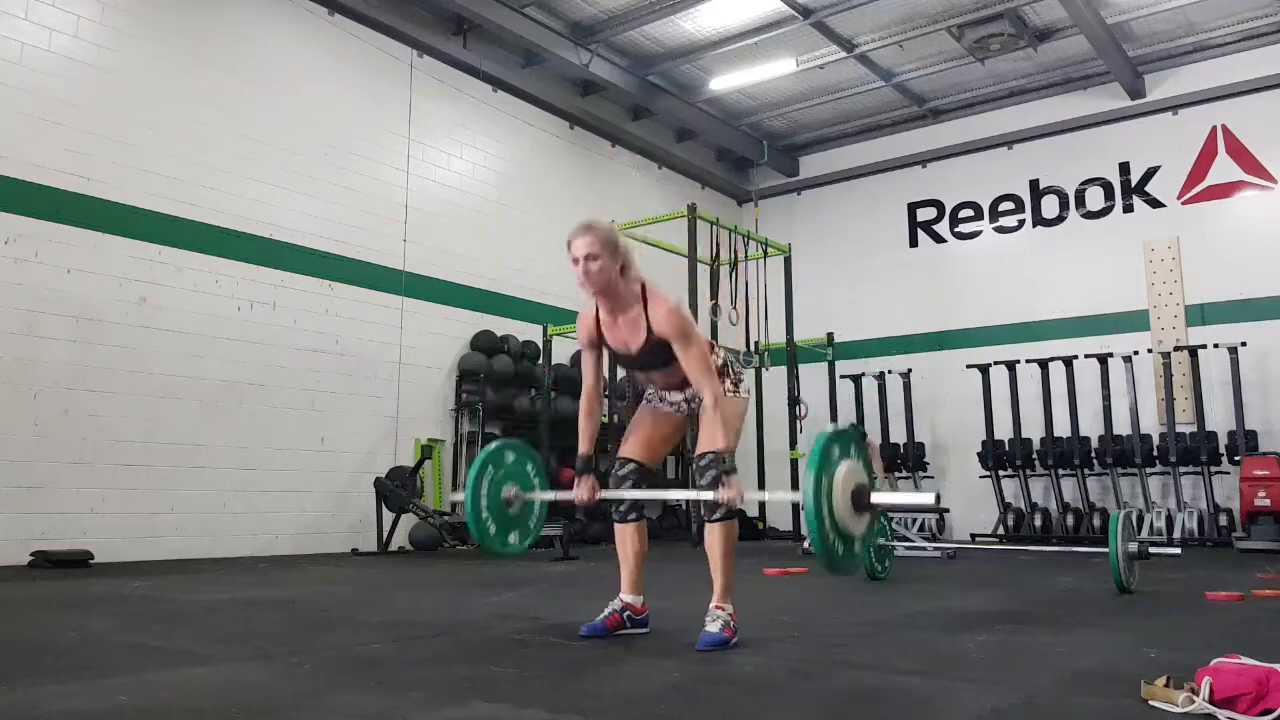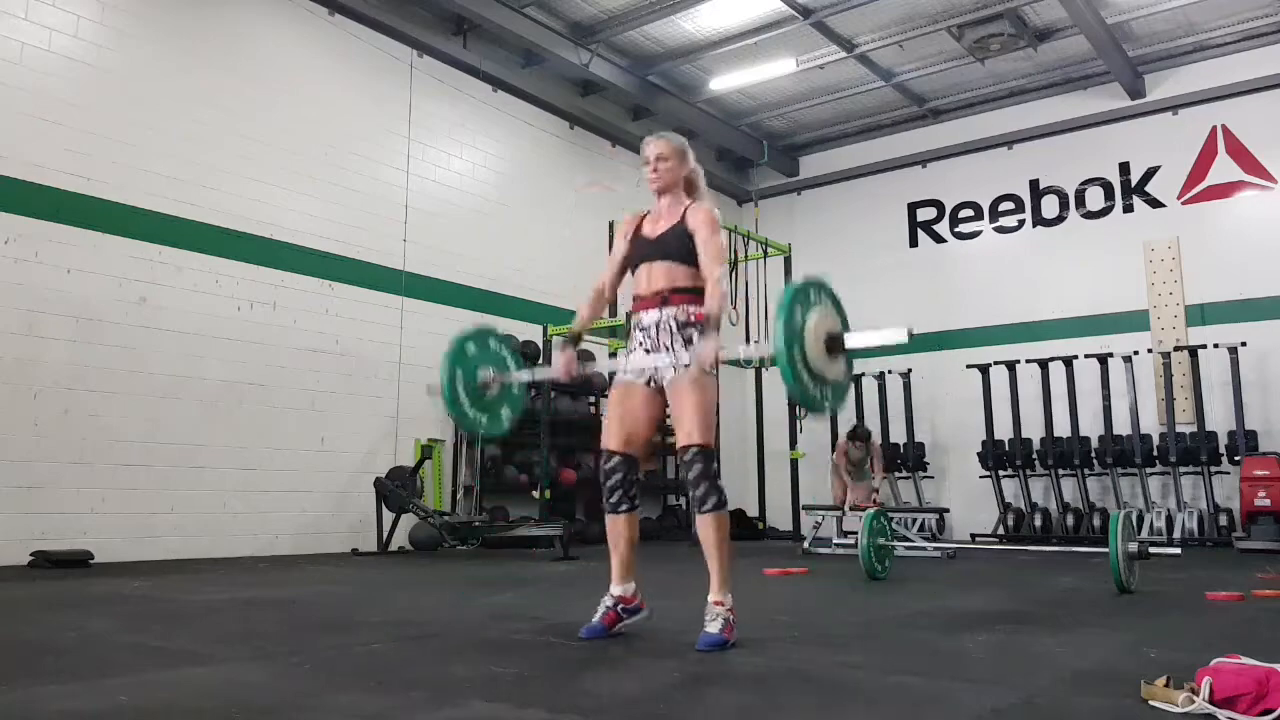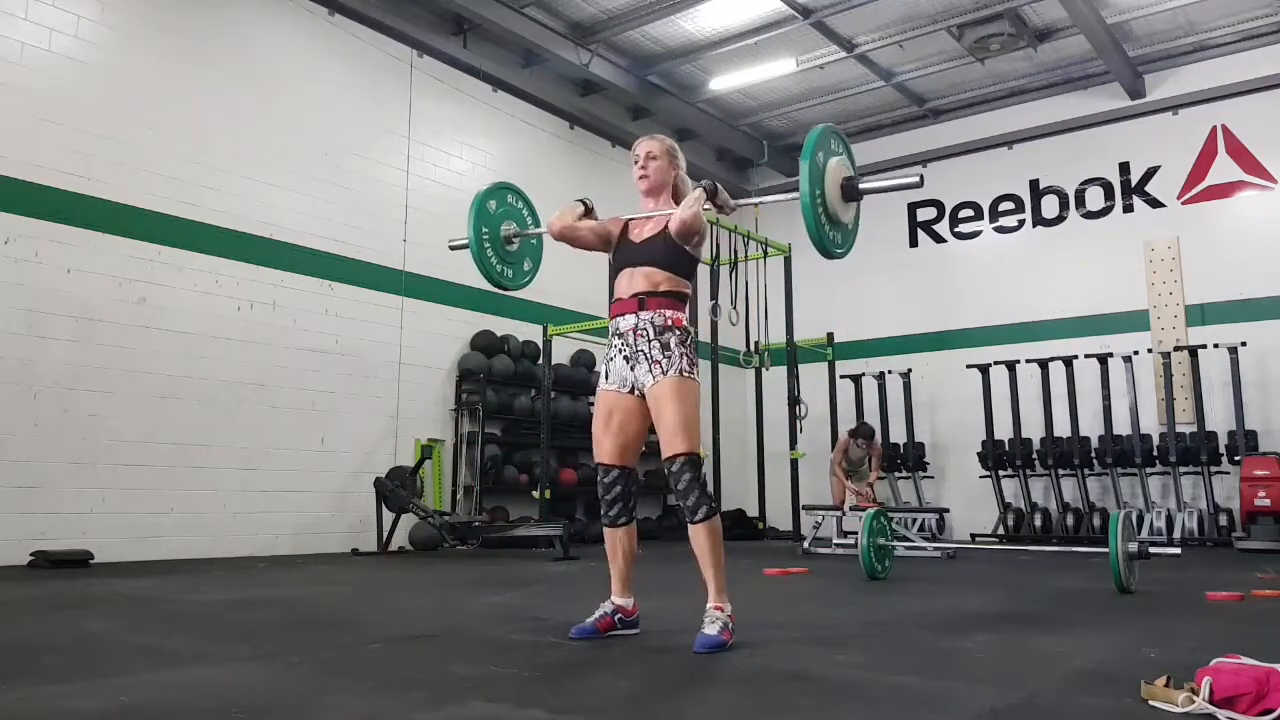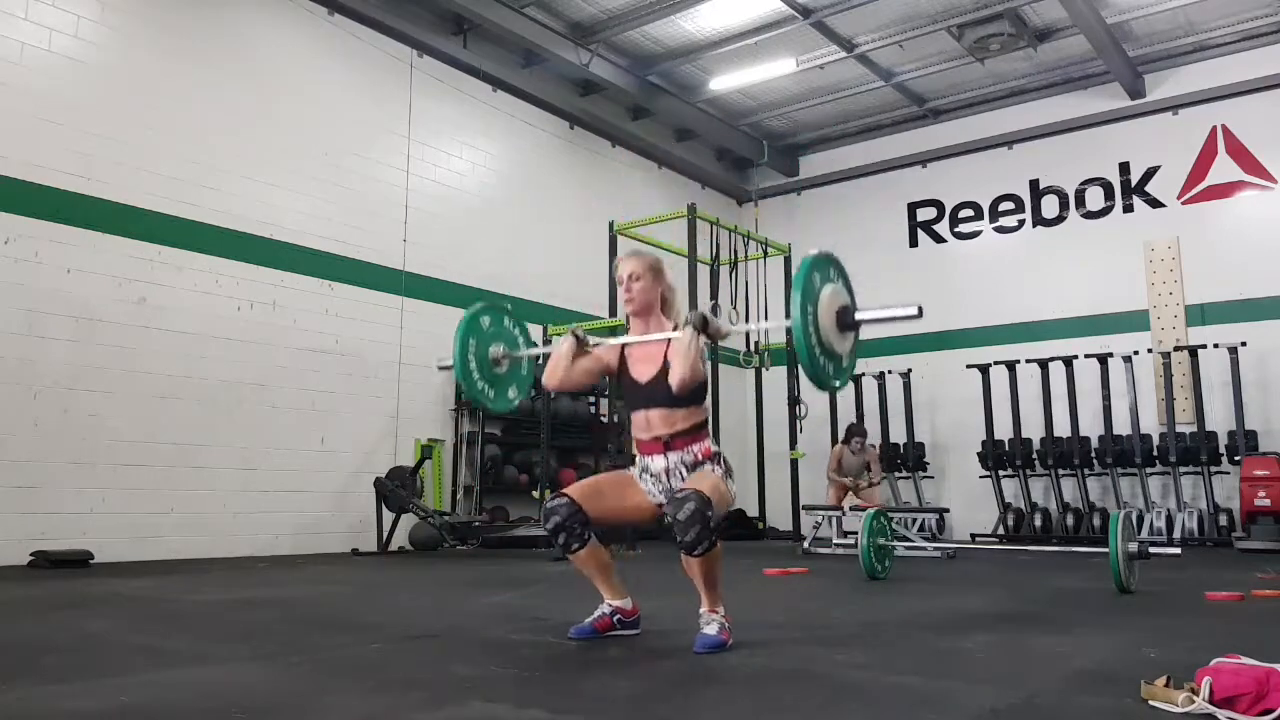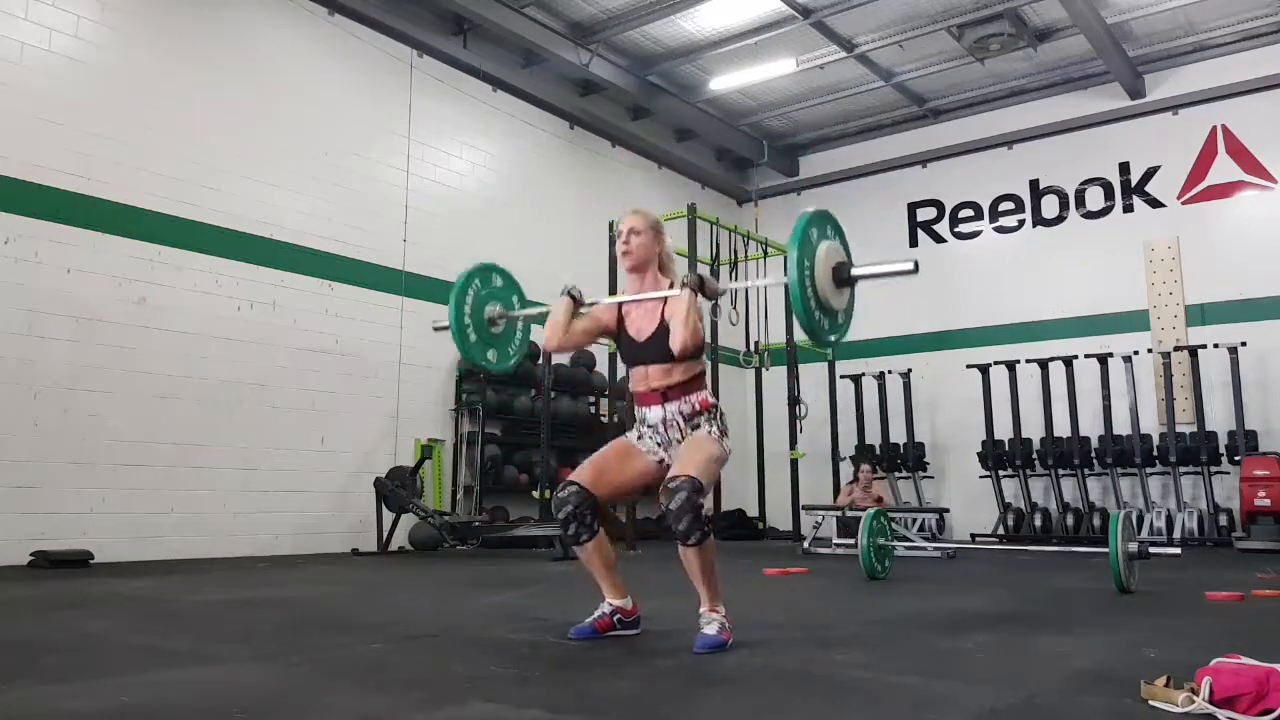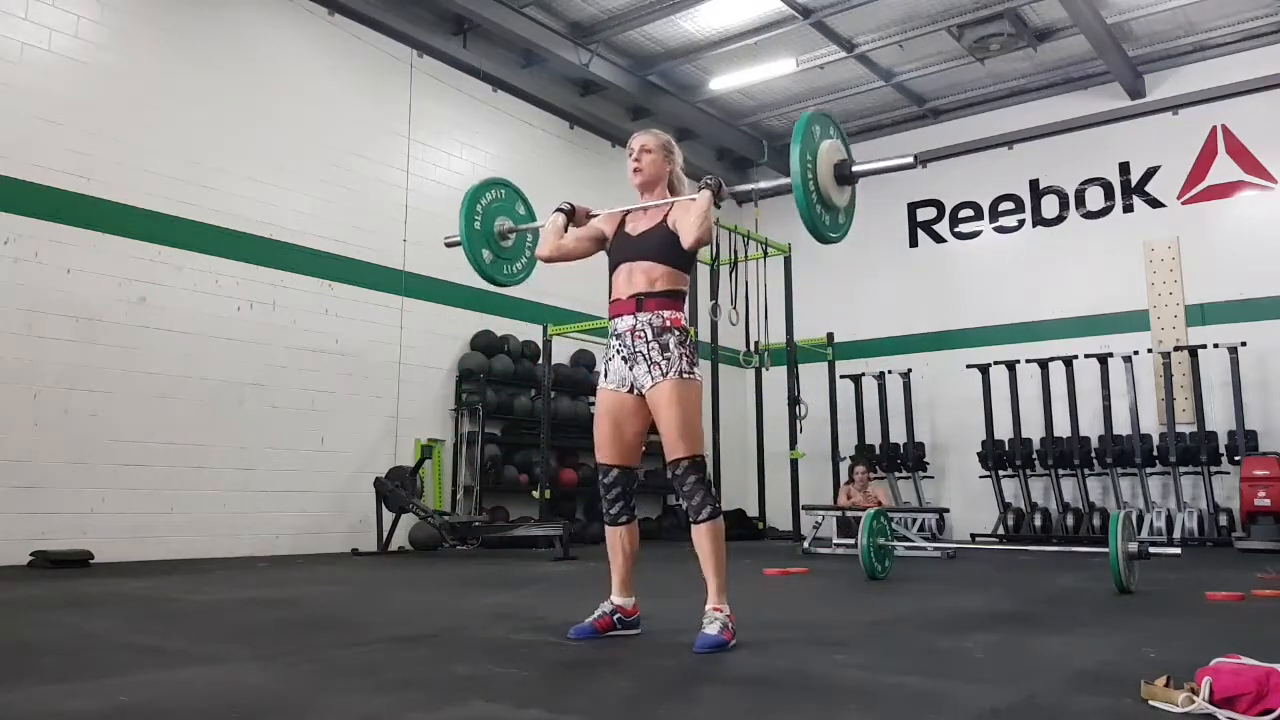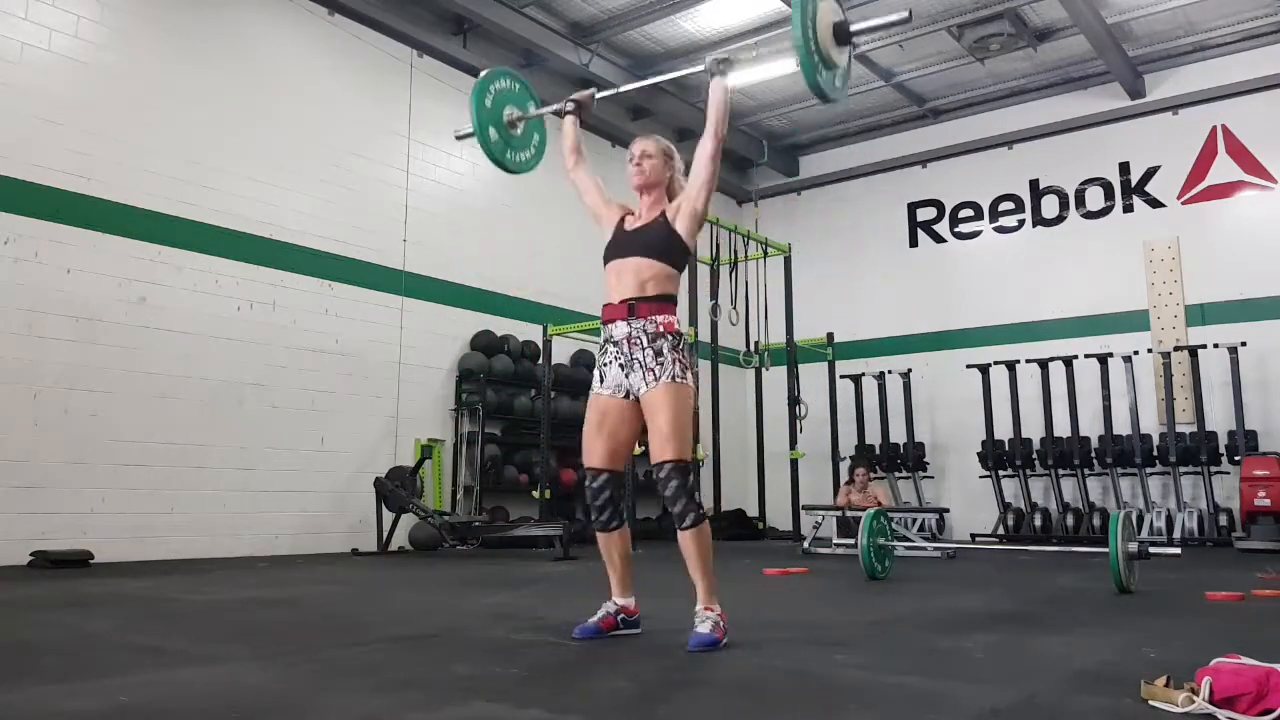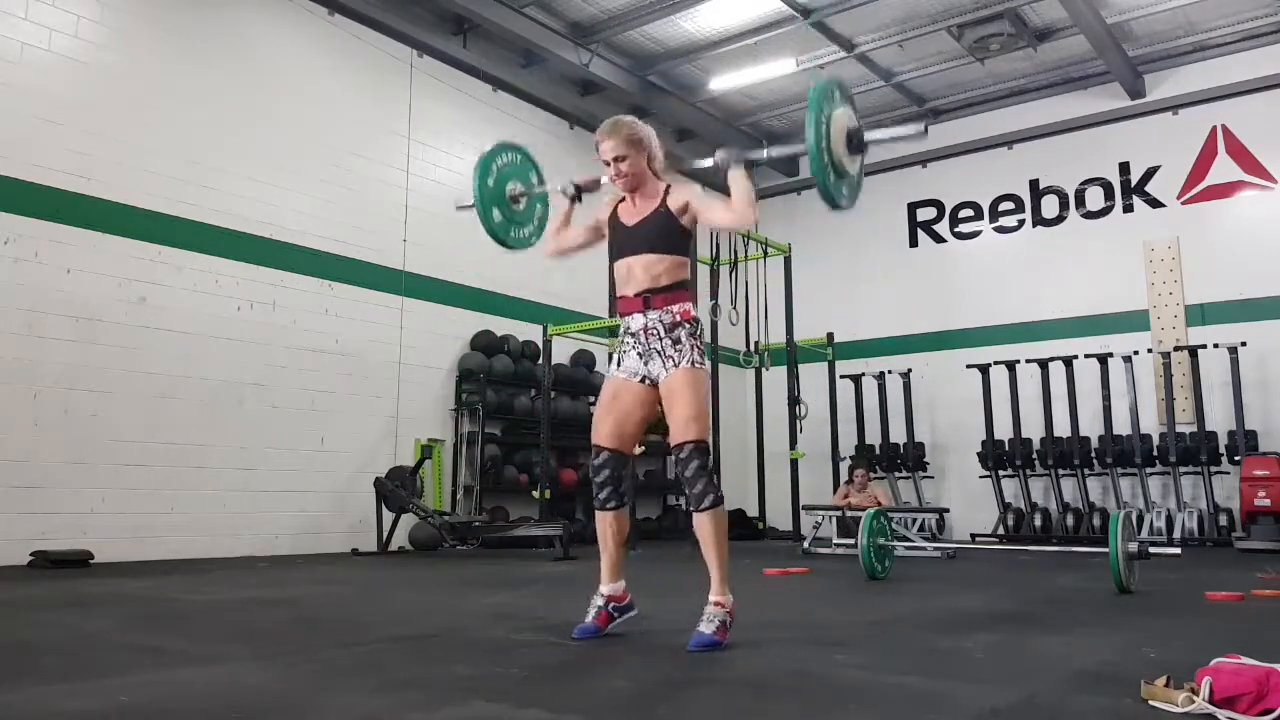
dt=0.5s
person 1, frame 1
left shoulder: (663, 310)
right shoulder: (590, 320)
left elbow: (709, 392)
right elbow: (591, 399)
left wrist: (727, 468)
right wrist: (583, 469)
left hip: (719, 386)
right hip: (663, 395)
left knee: (710, 472)
right knee: (625, 476)
left ankle: (721, 613)
right ankle: (631, 602)
person 1, frame 2
left shoulder: (699, 213)
right shoulder: (633, 225)
left elbow: (716, 277)
right elbow: (603, 288)
left wrist: (713, 332)
right wrist: (572, 340)
left hip: (687, 338)
right hip: (641, 345)
left knee: (696, 464)
right knee: (615, 466)
left ankle: (720, 605)
right ankle: (623, 594)
person 1, frame 3
left shoulder: (688, 220)
right shoulder: (619, 228)
left elbow: (682, 223)
right elbow: (559, 229)
left wrist: (706, 195)
right wrist: (582, 207)
left hip: (665, 342)
right hip: (619, 348)
left knee: (684, 473)
right knee: (612, 482)
left ankle: (718, 609)
right ankle: (622, 605)
person 1, frame 4
left shoulder: (683, 338)
right shoulder: (616, 353)
left elbow: (682, 380)
right elbow: (554, 379)
left wrist: (696, 332)
right wrist: (572, 342)
left hip: (695, 467)
right hip: (647, 472)
left knee: (690, 509)
right knee: (559, 510)
left ankle: (713, 612)
right ankle: (619, 604)
person 1, frame 5
left shoulder: (681, 292)
right shoulder: (613, 312)
left elbow: (682, 343)
right elbow: (552, 341)
left wrist: (690, 292)
right wrist: (567, 301)
left hip: (696, 425)
right hip: (647, 427)
left knee: (679, 496)
right knee: (571, 498)
left ankle: (713, 613)
right ankle: (618, 605)
person 1, frame 6
left shoulder: (680, 212)
right shoulder: (612, 222)
left elbow: (695, 237)
right elbow: (548, 250)
left wrist: (707, 195)
right wrist: (564, 214)
left hip: (665, 340)
right hip: (619, 346)
left knee: (687, 476)
right knee: (613, 482)
left ankle: (718, 610)
right ankle: (622, 603)
person 1, frame 7
left shoulder: (681, 209)
right shoulder: (615, 213)
left elbow: (712, 139)
right elbow: (574, 163)
left wrist: (718, 80)
right wrist: (572, 114)
left hip: (658, 345)
right hip: (613, 348)
left knee: (673, 480)
right knee: (599, 487)
left ankle: (708, 611)
right ankle: (621, 604)
person 1, frame 8
left shoulder: (679, 196)
right shoulder: (610, 212)
left elbow: (745, 218)
right elbow: (555, 245)
left wrist: (732, 166)
right wrist: (575, 194)
left hip: (675, 335)
right hip: (631, 341)
left knee: (692, 463)
right knee: (605, 465)
left ankle: (719, 603)
right ankle: (612, 590)
